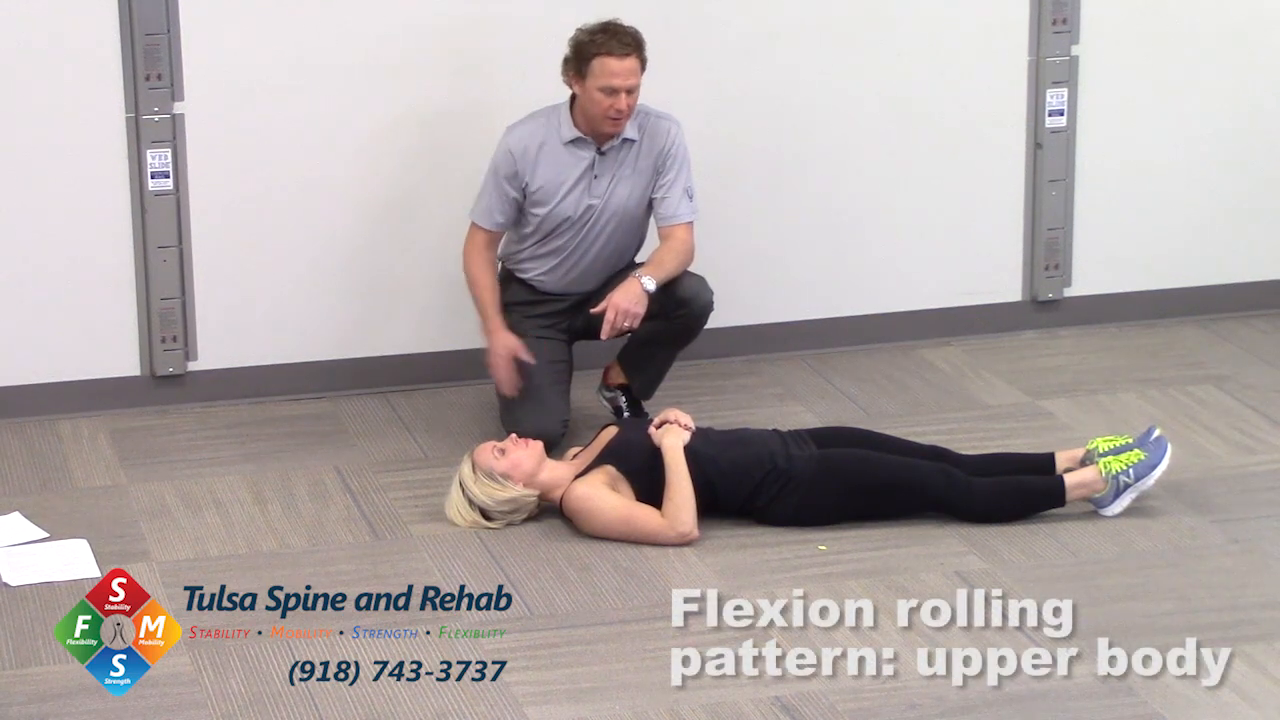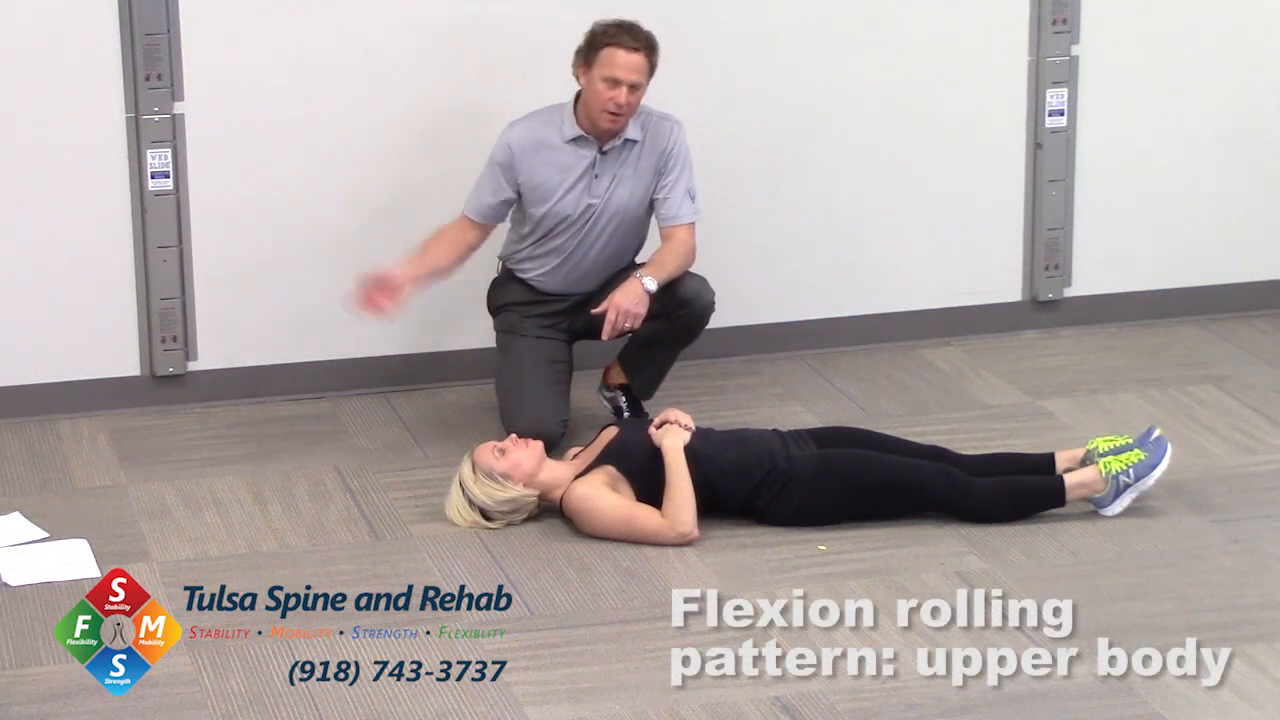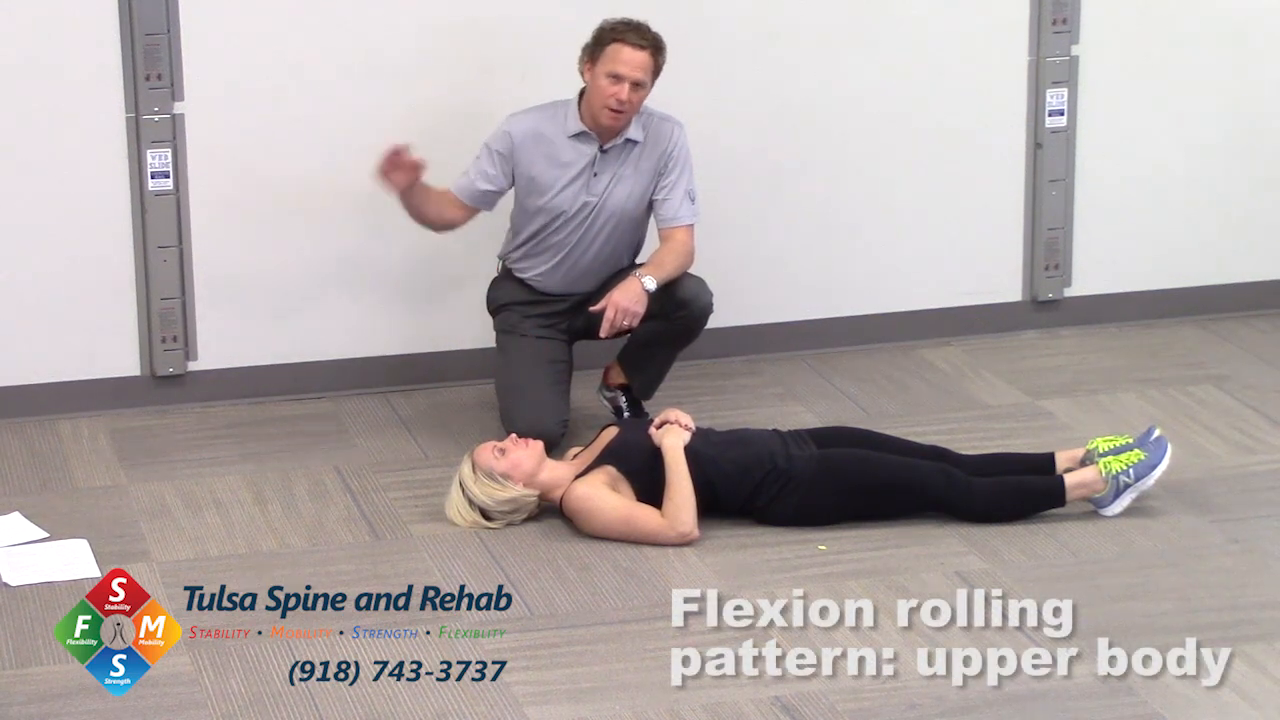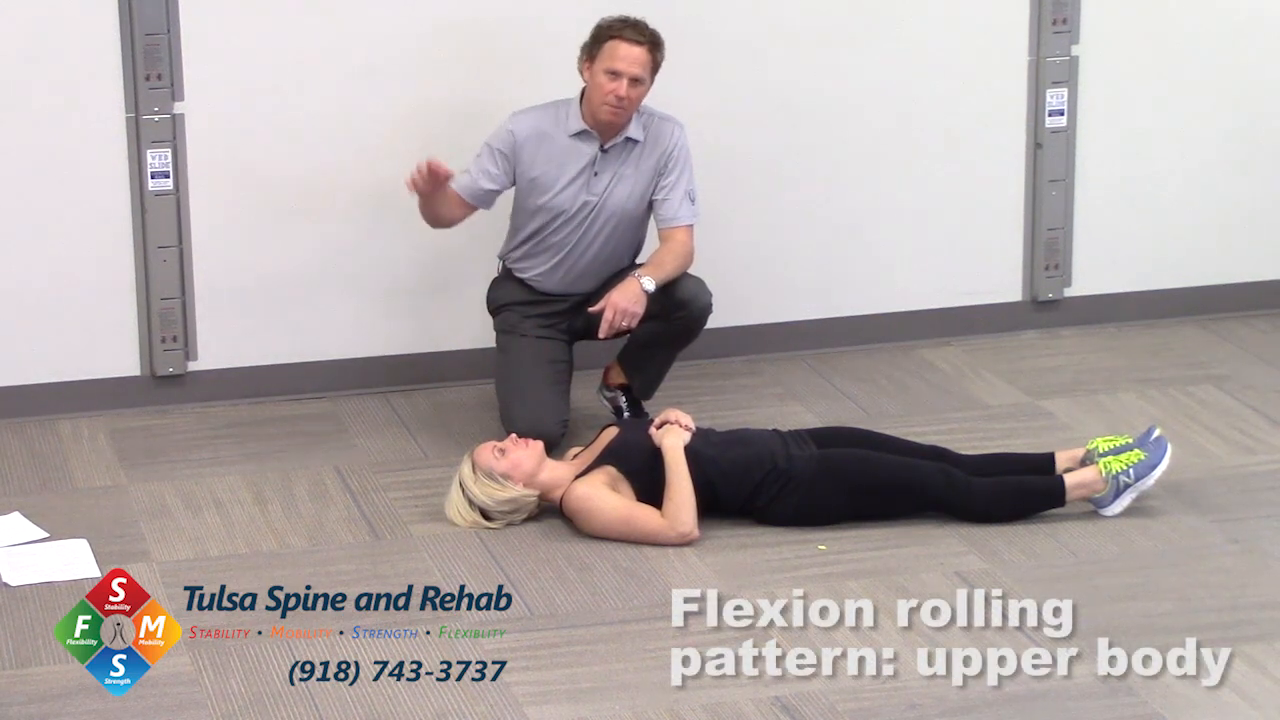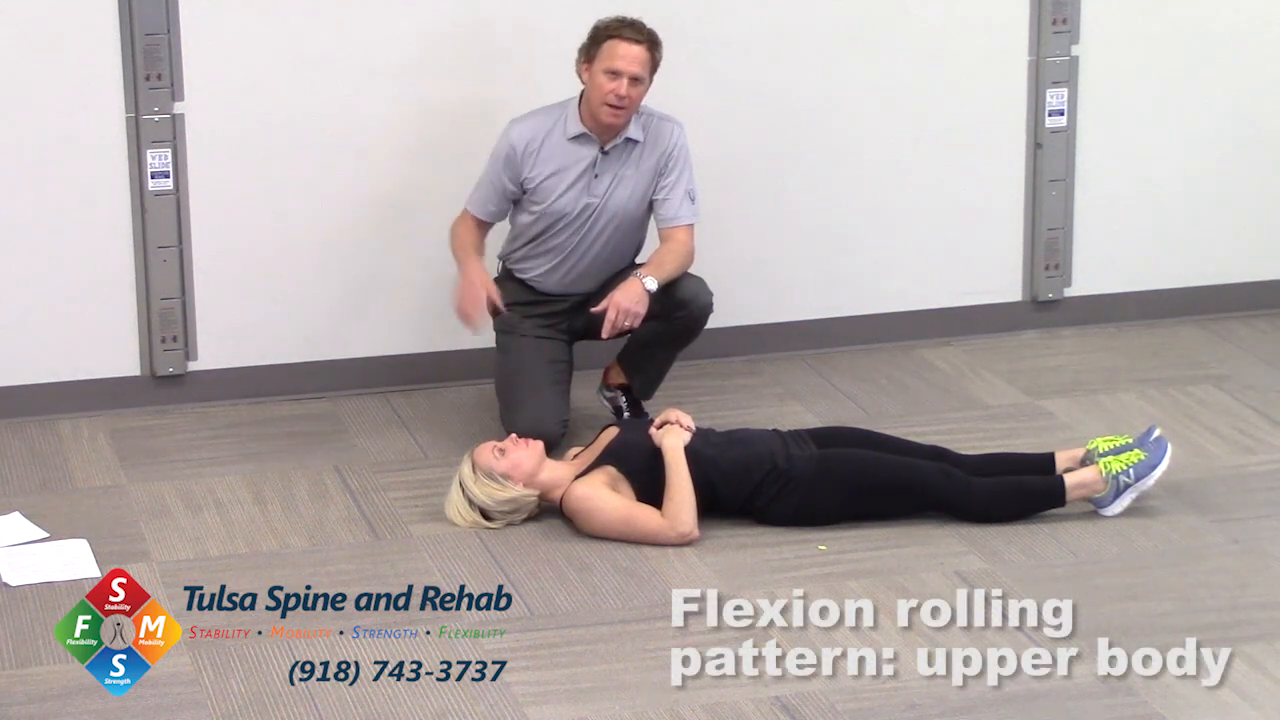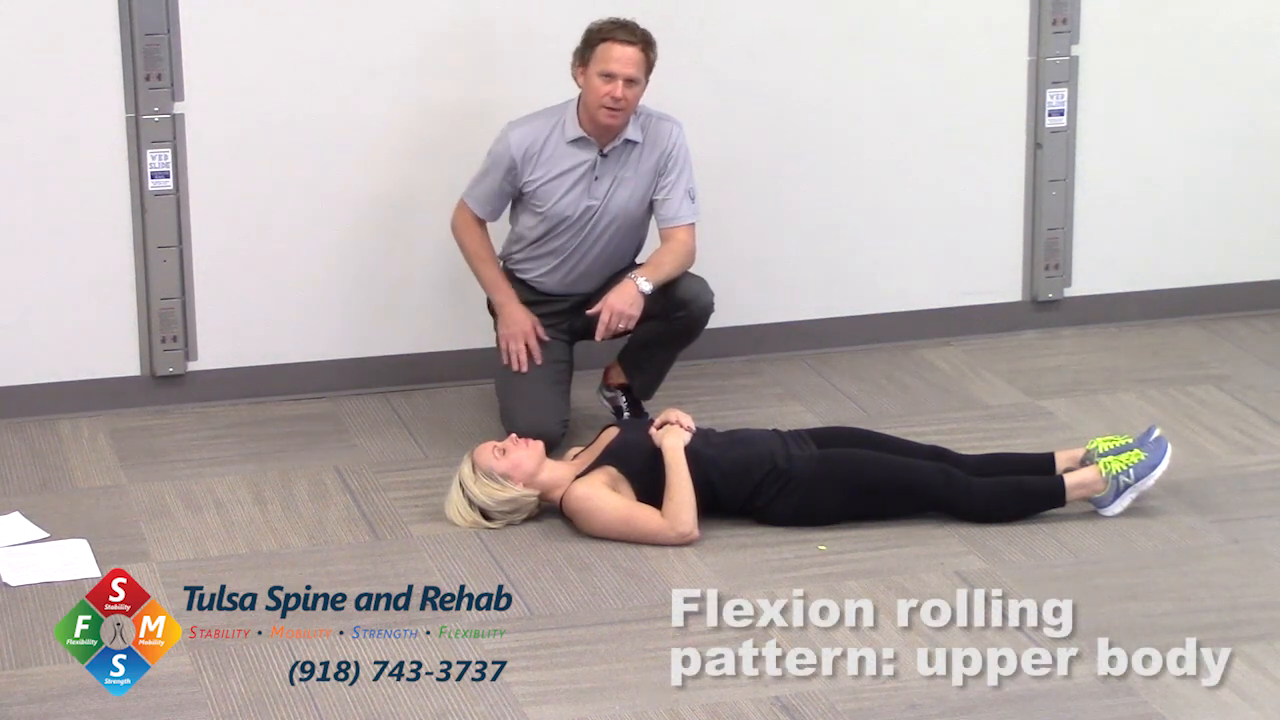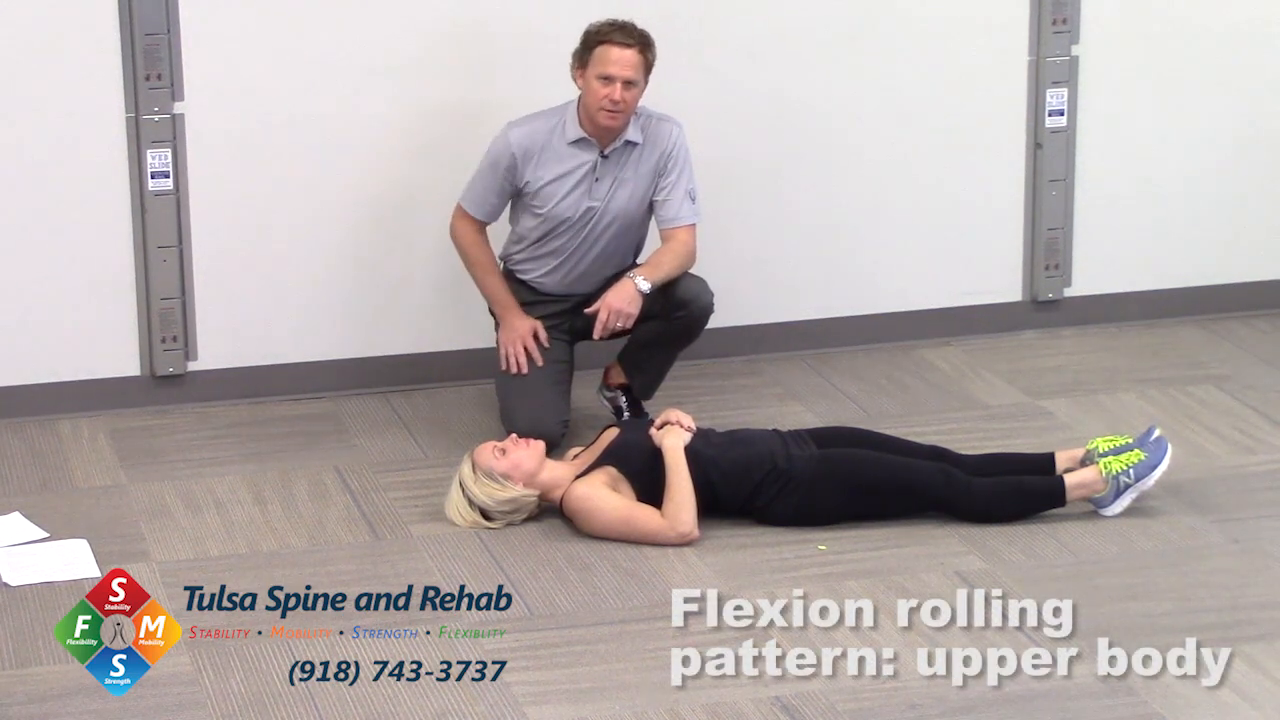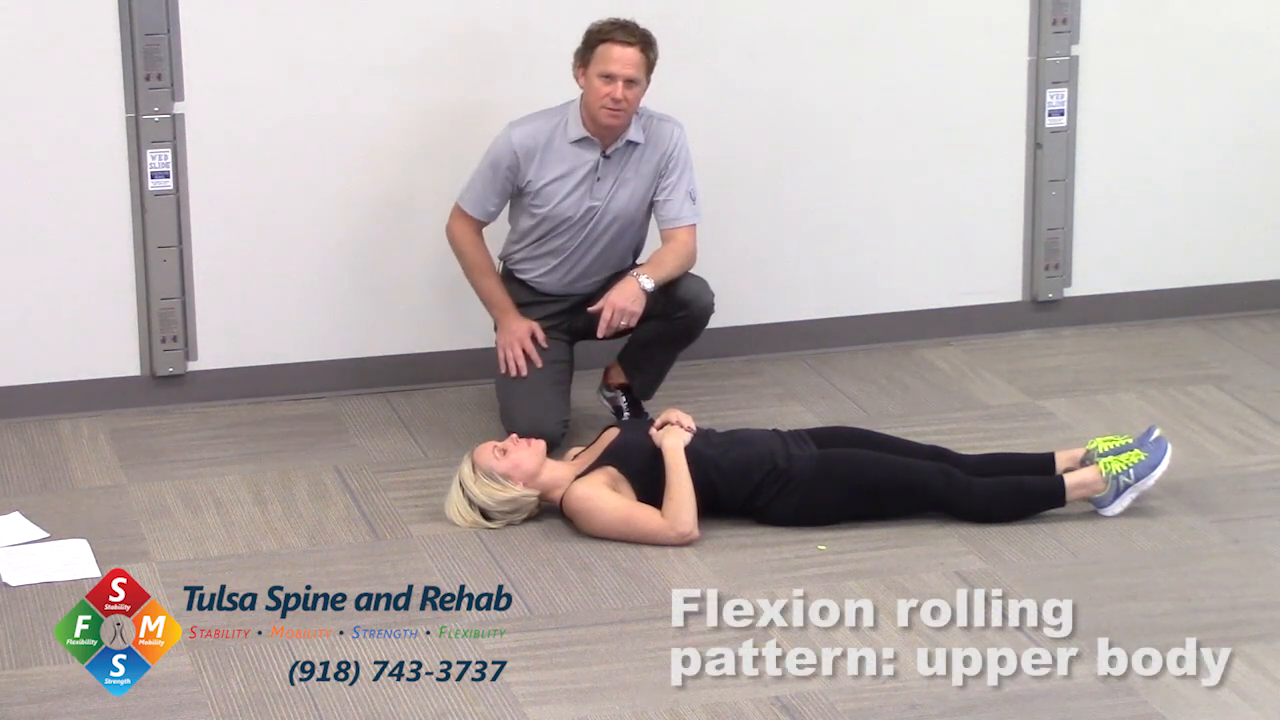
dt=0.2s
person 1, frame 1
left shoulder: (582, 461)
right shoulder: (582, 501)
right elbow: (680, 528)
left wrist: (669, 422)
right wrist: (672, 448)
left hip: (777, 446)
right hip: (780, 491)
left knee: (946, 460)
right knee: (946, 490)
left ankle: (1080, 459)
right ankle: (1097, 485)
person 1, frame 2
left shoulder: (583, 461)
right shoulder: (582, 502)
right elbow: (680, 528)
left wrist: (668, 423)
right wrist: (672, 448)
left hip: (778, 445)
right hip: (781, 490)
left knee: (947, 460)
right knee: (947, 490)
left ankle: (1081, 458)
right ankle: (1096, 485)
person 1, frame 3
left shoulder: (581, 462)
right shoulder: (583, 501)
right elbow: (680, 528)
left wrist: (669, 421)
right wrist: (673, 449)
left hip: (777, 445)
right hip: (781, 490)
left knee: (946, 461)
right knee: (946, 491)
left ankle: (1082, 458)
right ankle: (1097, 485)
person 1, frame 4
left shoulder: (581, 461)
right shoulder: (583, 501)
right elbow: (680, 528)
left wrist: (668, 423)
right wrist: (672, 450)
left hip: (777, 446)
right hip: (780, 490)
left knee: (945, 460)
right knee: (946, 491)
left ankle: (1081, 459)
right ankle: (1096, 485)
person 1, frame 5
left shoulder: (579, 461)
right shoulder: (583, 501)
right elbow: (680, 528)
left wrist: (668, 422)
right wrist: (672, 448)
left hip: (777, 445)
right hip: (781, 490)
left knee: (945, 460)
right knee: (946, 490)
left ankle: (1081, 459)
right ankle: (1096, 485)
person 1, frame 6
left shoulder: (581, 462)
right shoulder: (583, 501)
right elbow: (680, 528)
left wrist: (668, 423)
right wrist: (672, 448)
left hip: (777, 445)
right hip: (781, 490)
left knee: (945, 460)
right knee: (947, 490)
left ankle: (1081, 459)
right ankle: (1095, 485)
person 1, frame 7
left shoulder: (581, 463)
right shoulder: (583, 501)
right elbow: (680, 527)
left wrist: (669, 421)
right wrist: (673, 448)
left hip: (777, 444)
right hip: (781, 489)
left knee: (945, 460)
right knee: (947, 490)
left ankle: (1082, 458)
right ankle: (1096, 484)
person 1, frame 8
left shoulder: (580, 462)
right shoulder: (583, 500)
right elbow: (680, 528)
left wrist: (669, 422)
right wrist: (672, 450)
left hip: (777, 445)
right hip: (781, 490)
left knee: (946, 460)
right knee: (946, 490)
left ankle: (1081, 458)
right ankle: (1097, 485)
person 2, frame 1
left shoulder: (663, 136)
right shoulder: (523, 142)
left elbow: (679, 239)
right elbow: (481, 241)
left wrist: (640, 283)
right wrist: (496, 331)
left hip: (612, 290)
right hip: (533, 298)
left knee: (695, 297)
right knee: (536, 430)
left ankle: (618, 380)
right ankle: (532, 371)
person 2, frame 2
left shoulder: (665, 136)
right shoulder: (524, 139)
left elbow: (682, 241)
right elbow: (471, 228)
left wrist: (643, 283)
right wrist: (408, 275)
left hip: (613, 290)
right hip: (531, 298)
left knee: (695, 297)
right knee: (538, 431)
left ankle: (622, 381)
right ankle: (531, 373)
person 2, frame 3
left shoulder: (667, 138)
right shoulder: (525, 132)
left elbow: (680, 243)
right elbow: (451, 214)
left wrist: (642, 283)
right wrist: (409, 188)
left hip: (610, 289)
right hip: (530, 299)
left knee: (693, 299)
right knee: (536, 431)
left ankle: (621, 382)
right ankle: (530, 373)
person 2, frame 4
left shoulder: (667, 137)
right shoulder: (527, 130)
left elbow: (679, 244)
right elbow: (453, 208)
left wrist: (642, 282)
right wrist: (432, 193)
left hip: (610, 290)
right hip: (530, 299)
left knee: (692, 299)
right knee: (536, 432)
left ankle: (621, 382)
right ankle: (527, 373)
person 2, frame 5
left shoulder: (666, 137)
right shoulder: (525, 136)
left elbow: (680, 243)
right elbow: (471, 222)
left wrist: (643, 282)
right wrist: (472, 269)
left hip: (610, 290)
right hip: (531, 300)
left knee: (693, 299)
right knee: (536, 431)
left ankle: (620, 382)
right ankle: (529, 373)
person 2, frame 6
left shoulder: (665, 138)
right shoulder: (523, 140)
left elbow: (681, 242)
right elbow: (467, 220)
left wrist: (638, 284)
right wrist: (507, 306)
left hip: (611, 290)
right hip: (533, 299)
left knee: (694, 298)
right knee: (536, 431)
left ankle: (621, 382)
right ankle: (531, 373)
person 2, frame 7
left shoulder: (665, 138)
right shoulder: (521, 141)
left elbow: (681, 243)
right elbow: (466, 225)
left wrist: (637, 282)
right wrist: (507, 313)
left hip: (612, 288)
right hip: (534, 299)
left knee: (694, 298)
right knee: (537, 431)
left ankle: (621, 382)
right ankle: (530, 374)
person 2, frame 8
left shoulder: (666, 139)
right shoulder: (524, 140)
left elbow: (682, 243)
right elbow: (462, 225)
left wrist: (640, 281)
right wrist: (505, 317)
left hip: (612, 289)
right hip: (534, 299)
left knee: (695, 298)
right knee: (537, 430)
left ankle: (621, 382)
right ankle: (530, 375)
